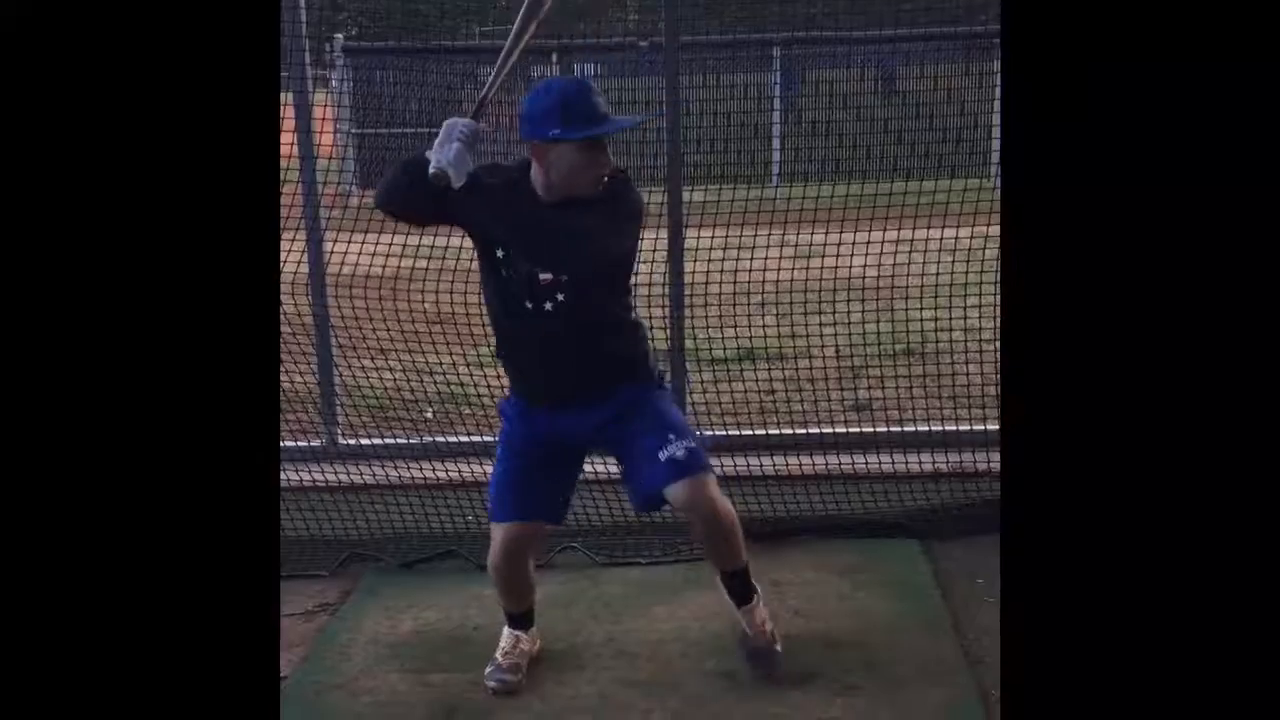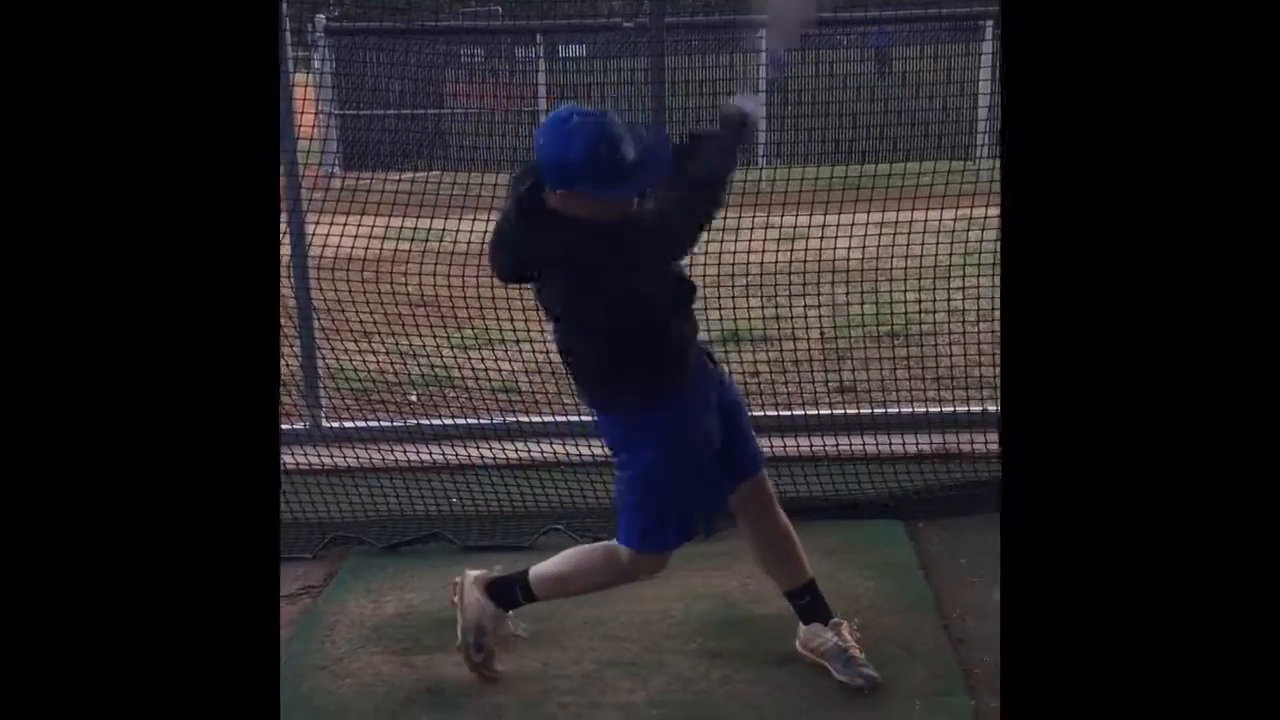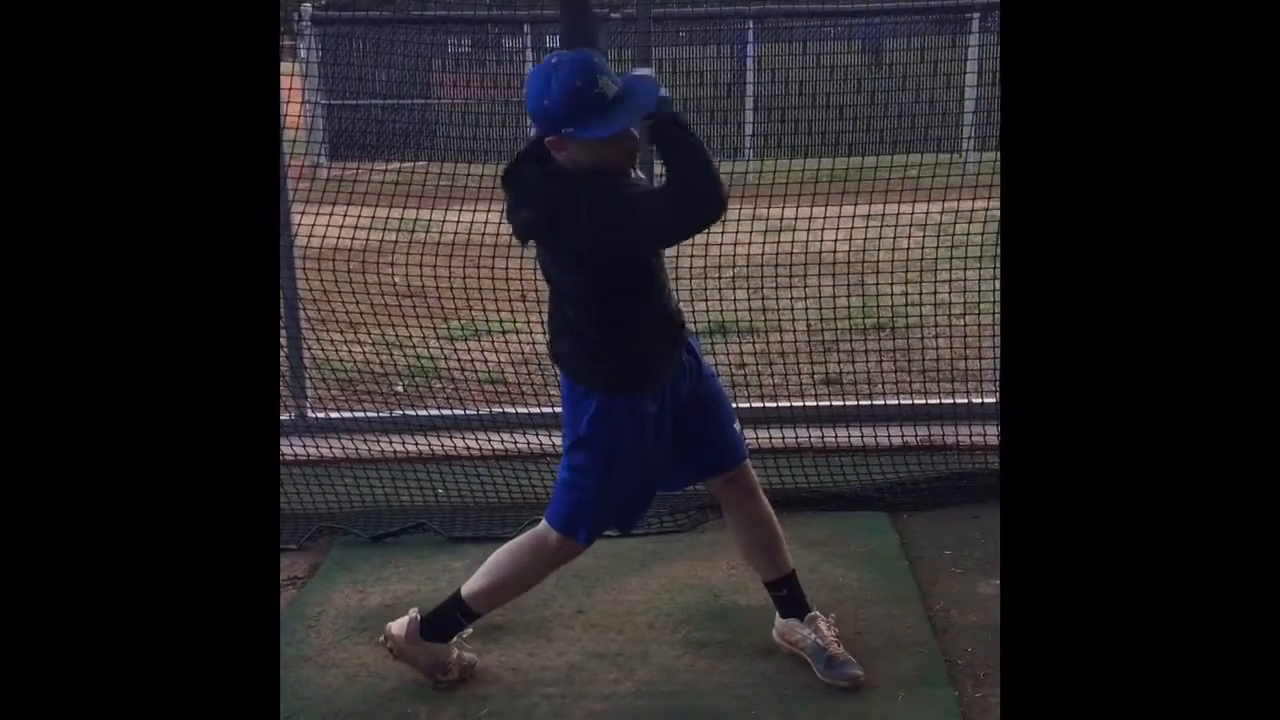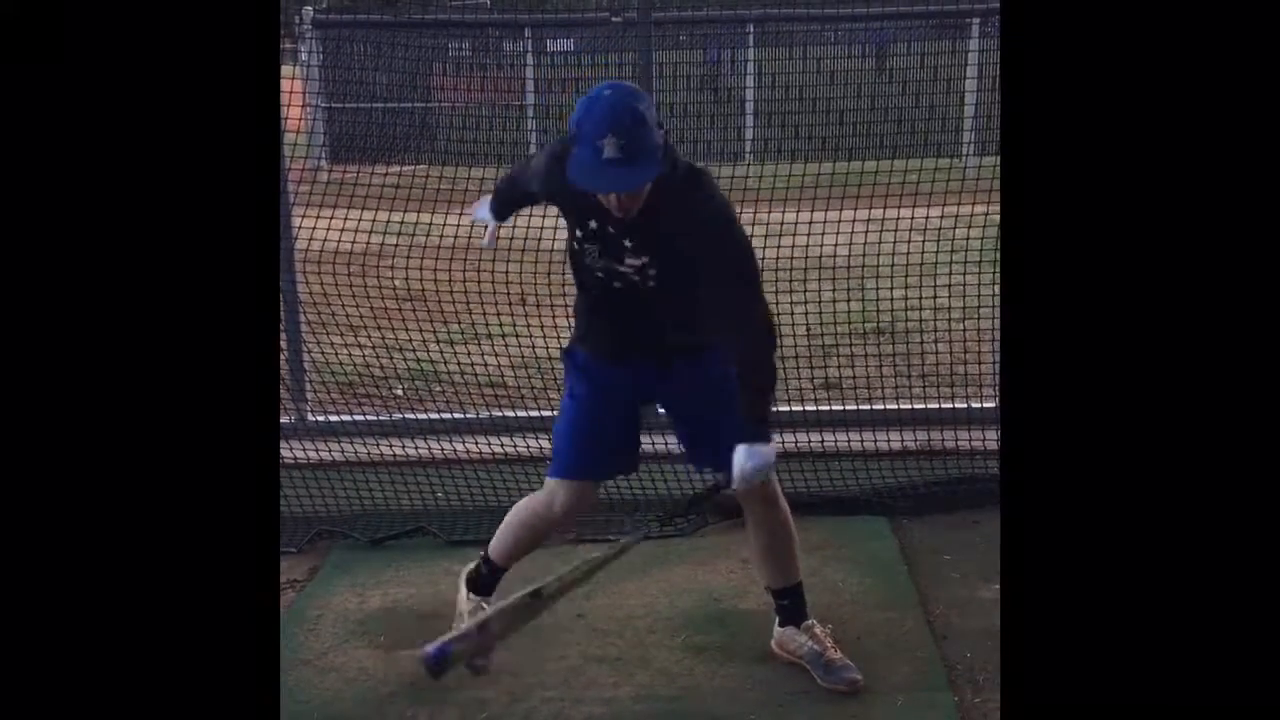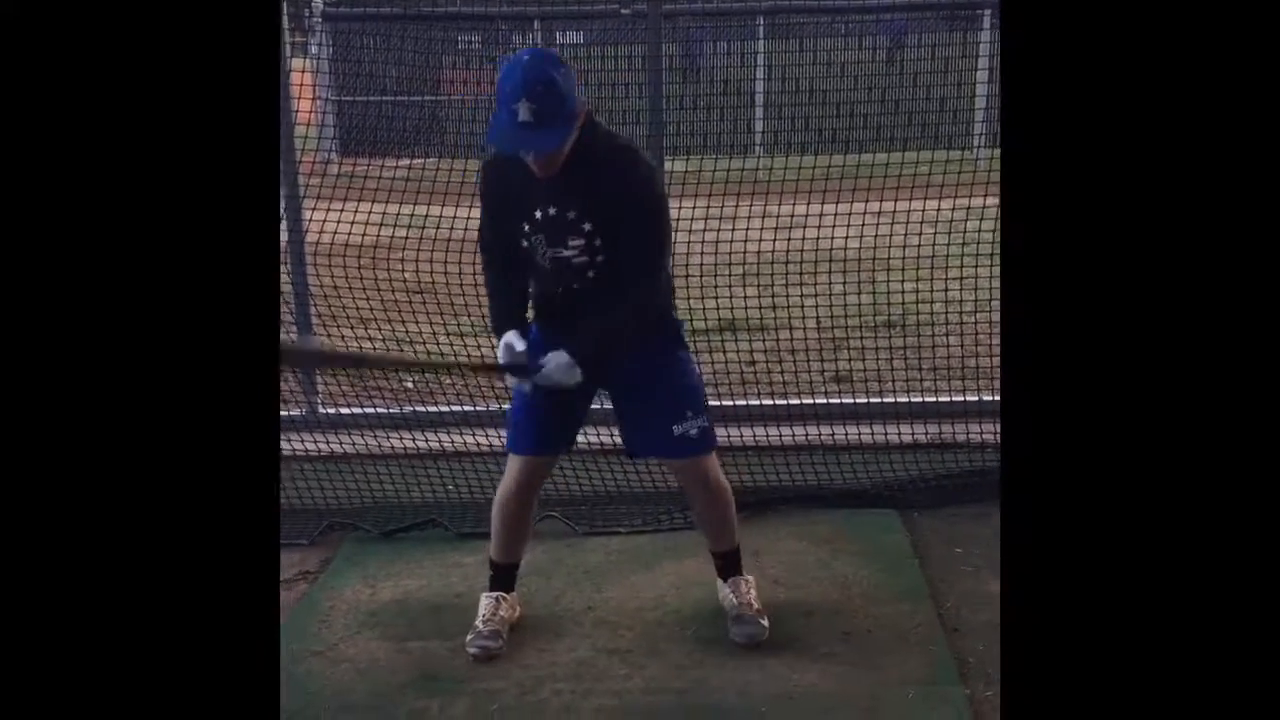
dt=0.7s
person 1, frame 1
left shoulder: (618, 200)
right shoulder: (496, 186)
left elbow: (566, 251)
right elbow: (392, 200)
left wrist: (467, 186)
right wrist: (435, 162)
left hip: (625, 388)
right hip: (538, 403)
left knee: (701, 500)
right knee: (510, 541)
left ankle: (746, 602)
right ankle: (520, 631)
person 1, frame 2
left shoulder: (546, 183)
right shoulder: (578, 258)
right elbow: (689, 202)
left wrist: (716, 135)
right wrist: (736, 128)
left hip: (680, 369)
right hip: (647, 403)
left knee: (754, 497)
right knee: (641, 555)
left ankle: (819, 627)
right ankle: (492, 596)
person 1, frame 3
left shoulder: (552, 168)
right shoulder: (586, 211)
right elbow: (702, 201)
right wrist: (659, 105)
left hip: (667, 359)
right hip: (615, 392)
left knee: (738, 483)
right knee: (566, 535)
left ankle: (796, 620)
right ankle: (423, 633)
person 1, frame 4
left shoulder: (700, 204)
right shoulder: (565, 166)
left elbow: (746, 317)
right elbow: (529, 175)
left wrist: (756, 429)
right wrist: (495, 206)
left hip: (694, 355)
right hip: (603, 356)
left knee: (759, 484)
right knee: (566, 498)
left ankle: (794, 626)
right ankle: (478, 586)
person 1, frame 5
left shoulder: (628, 172)
right shoulder: (501, 172)
left elbow: (644, 285)
right elbow: (500, 258)
left wrist: (585, 358)
right wrist: (508, 331)
left hip: (642, 336)
right hip: (555, 336)
left knee: (698, 469)
right knee: (523, 471)
left ankle: (733, 582)
right ankle: (499, 595)
